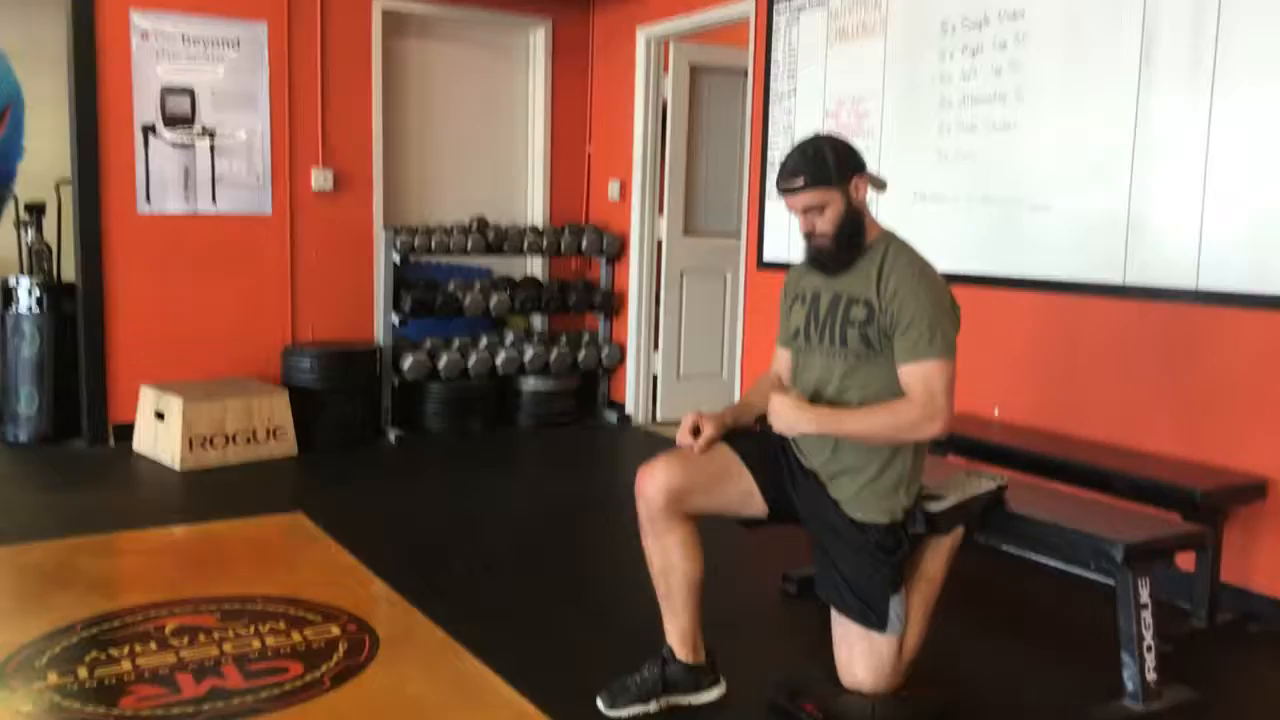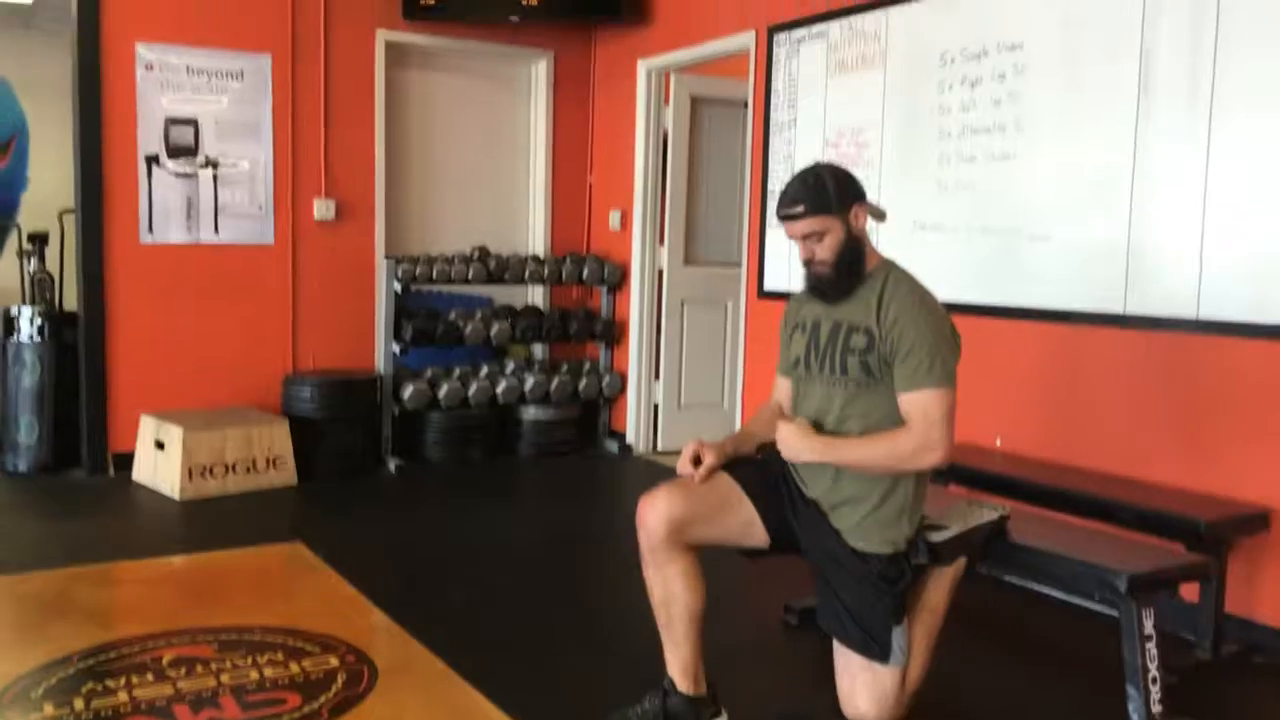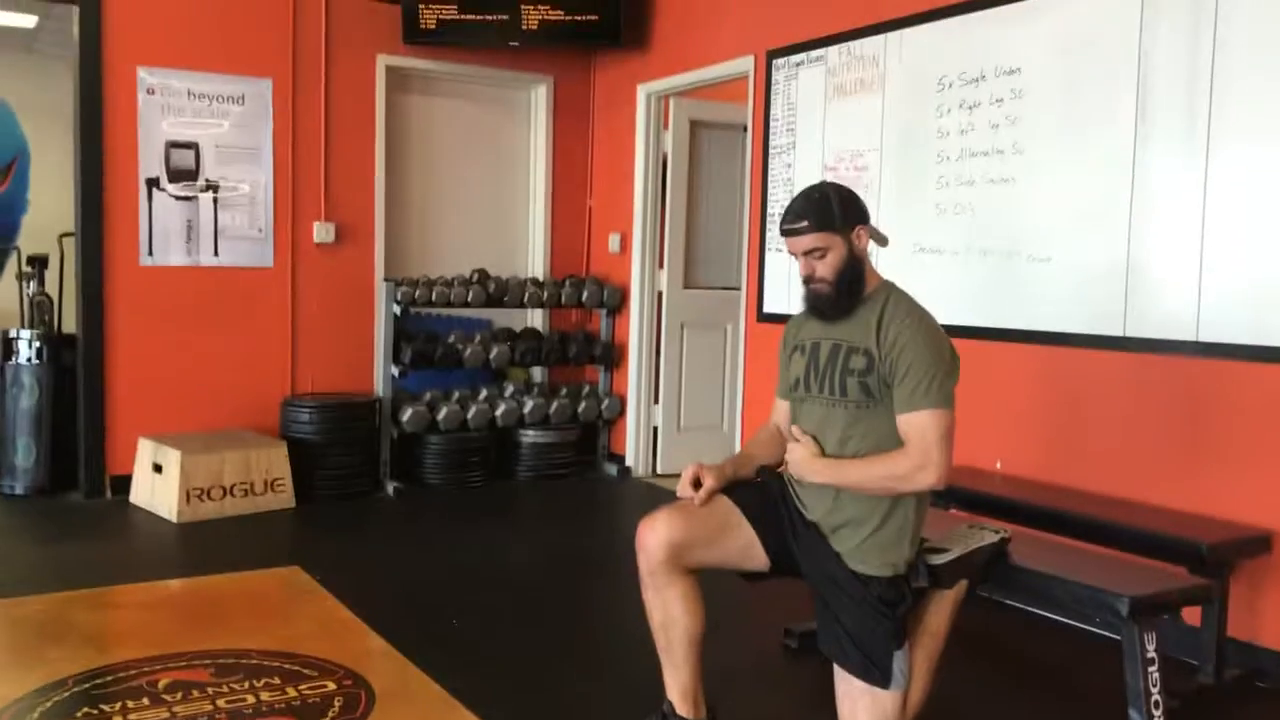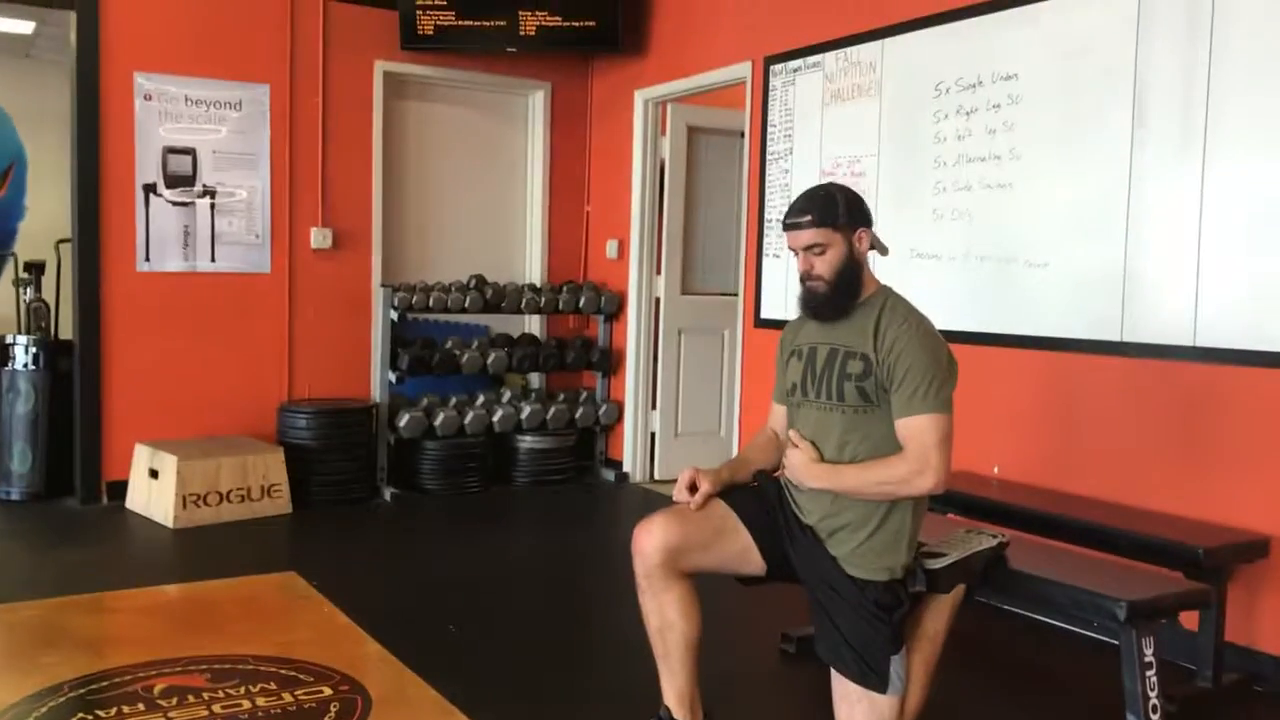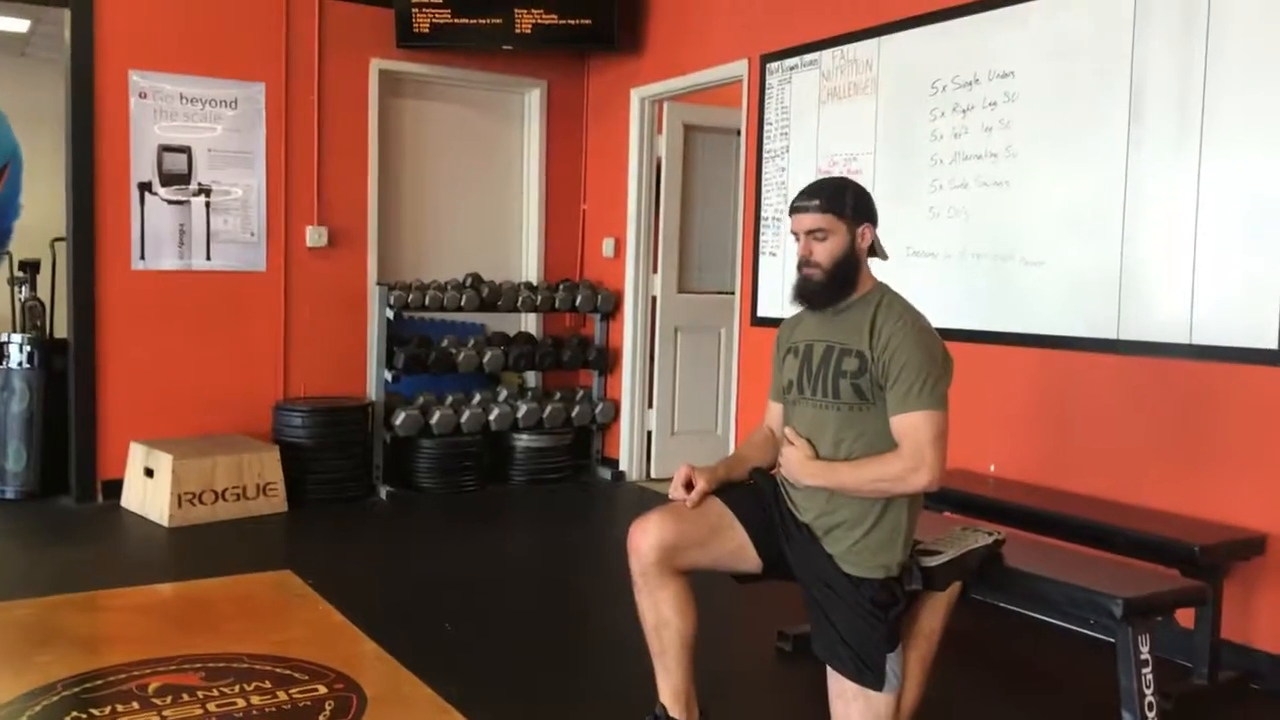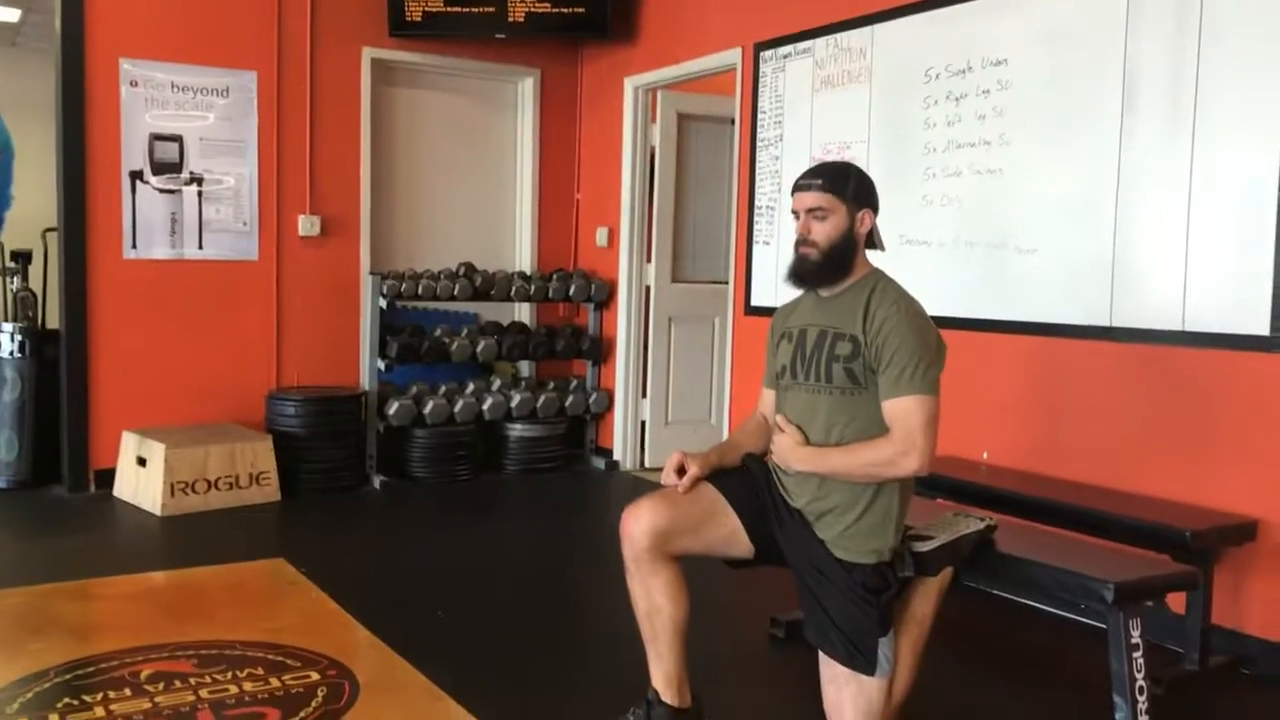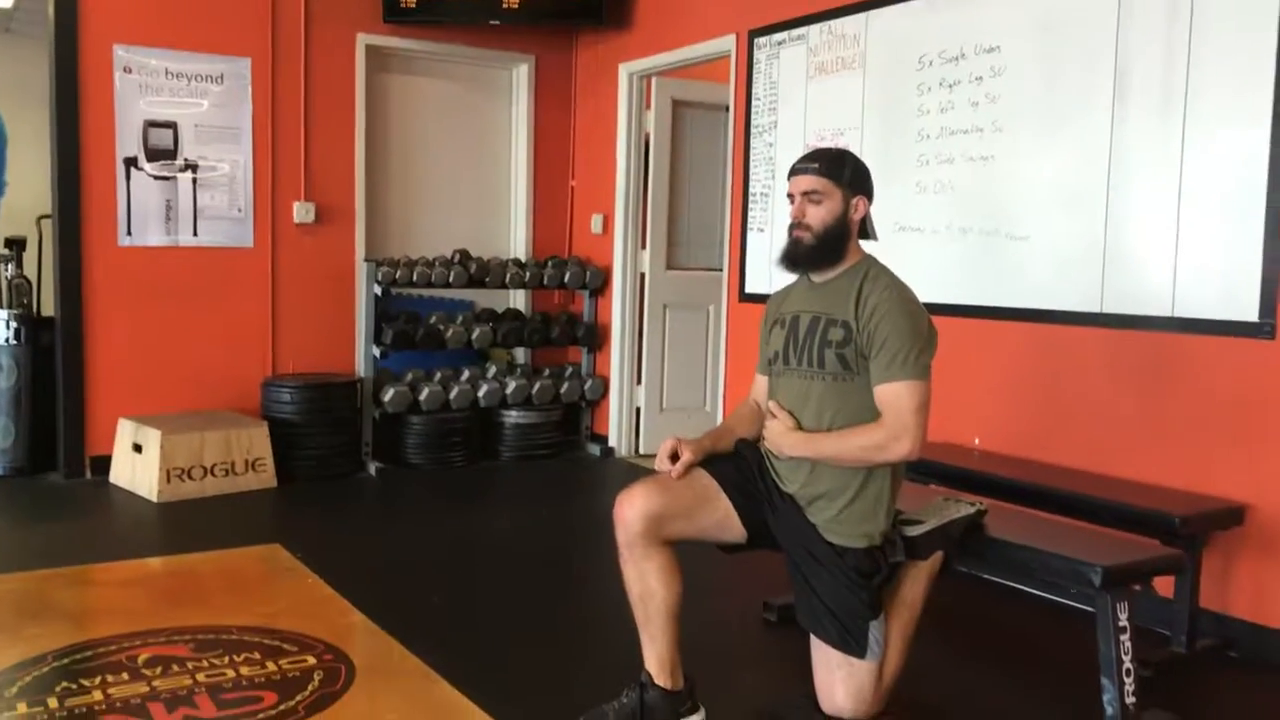
dt=0.2s
person 1, frame 1
left shoulder: (908, 282)
right shoulder: (802, 277)
left elbow: (928, 416)
left wrist: (811, 419)
right wrist: (727, 417)
left hip: (863, 488)
right hip: (794, 457)
right knee: (658, 485)
left ankle: (932, 541)
right ankle: (687, 665)
person 1, frame 2
left shoulder: (910, 311)
right shoulder: (805, 304)
left elbow: (929, 446)
left wrist: (814, 446)
right wrist: (725, 447)
left hip: (865, 520)
right hip: (794, 484)
right knee: (658, 516)
left ankle: (935, 570)
person 1, frame 3
left shoulder: (908, 331)
right shoulder: (801, 329)
left elbow: (928, 466)
left wrist: (817, 468)
right wrist: (729, 469)
left hip: (864, 543)
right hip: (793, 505)
right knee: (658, 538)
left ankle: (939, 594)
person 1, frame 4
left shoulder: (906, 335)
right shoulder: (798, 333)
left elbow: (926, 471)
left wrist: (816, 472)
right wrist: (723, 474)
left hip: (859, 548)
right hip: (789, 509)
right knee: (654, 543)
left ankle: (938, 593)
person 1, frame 5
left shoulder: (901, 332)
right shoulder: (795, 331)
left elbow: (921, 468)
left wrist: (811, 470)
right wrist: (719, 471)
left hip: (855, 545)
right hip: (784, 507)
right knee: (650, 541)
left ankle: (935, 587)
person 1, frame 6
left shoulder: (894, 317)
right shoulder: (789, 317)
left elbow: (911, 453)
left wrist: (802, 456)
right wrist: (711, 457)
left hip: (847, 529)
right hip: (776, 492)
right knee: (643, 526)
left ankle: (925, 579)
person 1, frame 7
left shoulder: (886, 302)
right shoulder: (783, 304)
left elbow: (902, 438)
left wrist: (794, 441)
right wrist: (703, 444)
left hip: (839, 513)
right hip: (768, 477)
right knee: (636, 511)
left ankle: (916, 556)
